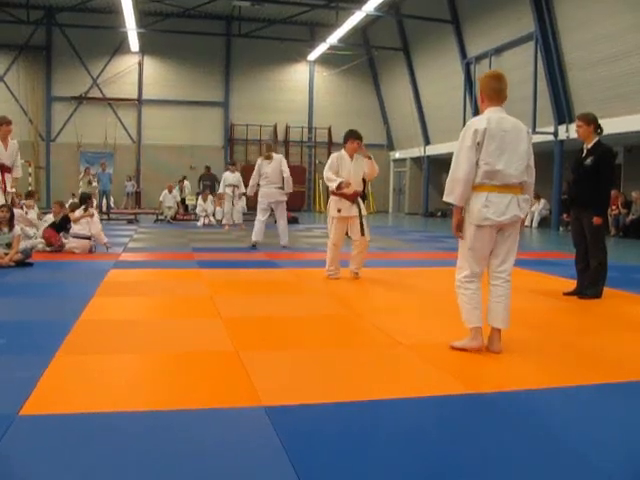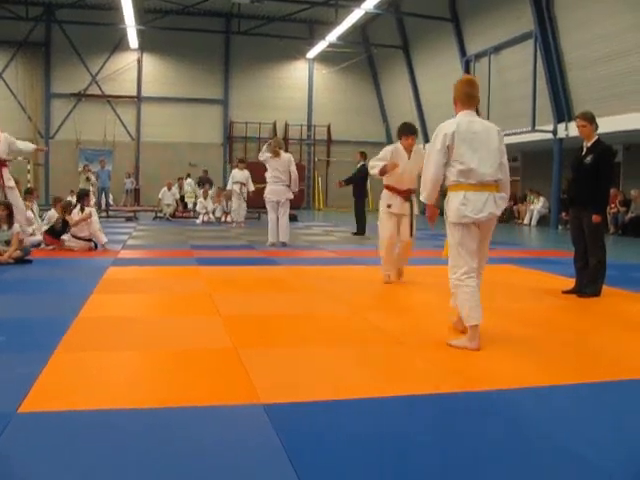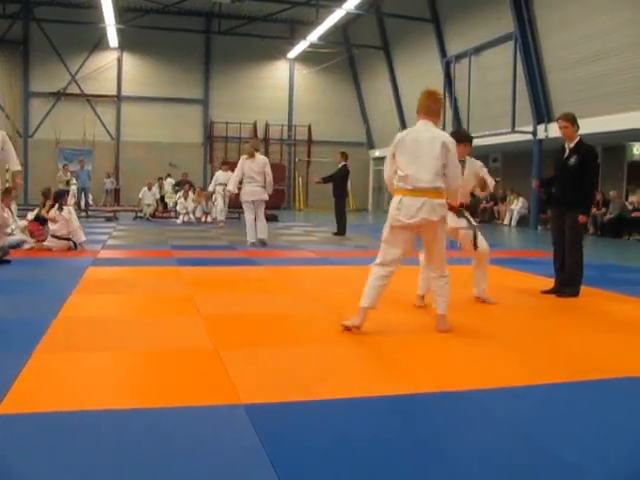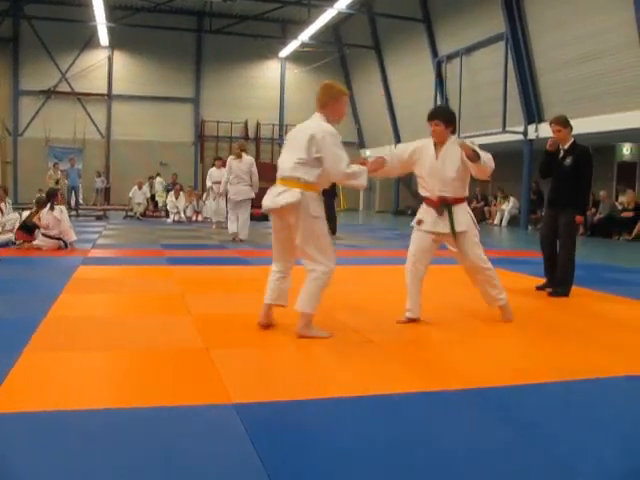
dt=0.7s
person 1, frame 1
left shoulder: (476, 125)
right shoulder: (521, 129)
left elbow: (463, 170)
right elbow: (529, 173)
left wrist: (457, 208)
right wrist: (521, 208)
left hip: (483, 203)
right hip: (511, 204)
left knee: (468, 273)
right knee: (502, 274)
left ankle: (475, 335)
right ankle: (495, 337)
person 1, frame 2
left shoulder: (448, 128)
right shoulder: (493, 130)
left elbow: (433, 169)
right elbow: (504, 171)
left wrist: (430, 203)
right wrist: (500, 203)
left hip: (462, 201)
right hip: (489, 201)
left knee: (463, 270)
right knee: (476, 267)
left ankle: (473, 334)
right ankle: (463, 319)
person 1, frame 3
left shoulder: (475, 165)
left elbow: (488, 186)
left wrist: (483, 182)
left hip: (461, 215)
left knee: (482, 251)
left ankle: (480, 292)
right ankle: (422, 292)
person 1, frame 4
left shoulder: (462, 147)
right shoulder: (417, 149)
left elbow: (486, 168)
right elbow: (394, 159)
left wrist: (473, 155)
right wrist: (380, 162)
left hip: (456, 213)
right hip: (428, 213)
left knee: (476, 262)
right knee: (414, 264)
left ankle: (500, 302)
right ankle: (412, 312)
person 2, frame 1
left shoulder: (361, 159)
right shoulder: (336, 158)
left elbow: (371, 174)
right elbow: (328, 175)
left wrist: (367, 157)
right wrist: (340, 183)
left hip: (356, 203)
right hip: (339, 202)
left knee: (362, 238)
right knee: (335, 240)
left ankle: (356, 268)
right ankle: (332, 271)
person 2, frame 2
left shoulder: (420, 153)
right shoulder: (391, 150)
right elbow: (373, 164)
right wrist: (385, 167)
left hip: (408, 200)
right hip: (391, 198)
left knee: (407, 238)
right knee: (388, 237)
left ankle: (398, 266)
right ankle: (388, 271)
person 2, frame 3
left shoulder: (401, 138)
right shoulder: (446, 141)
left elbow: (390, 178)
right elbow: (454, 183)
right wrist: (446, 198)
left hip: (403, 205)
right hip: (432, 206)
left knee: (384, 264)
right knee: (438, 266)
left ankle: (360, 317)
right ankle: (442, 318)
person 2, frame 4
left shoulder: (299, 129)
right shoulder: (326, 132)
right elbow: (340, 172)
right wrist: (367, 168)
left hip: (282, 196)
right hip: (302, 200)
left knee: (282, 260)
right knee: (321, 263)
left ankle: (266, 314)
right ankle: (305, 324)
person 3, frame 1
left shoulder: (604, 151)
right shoulder: (581, 153)
left elbow: (606, 185)
left wrist: (600, 212)
right wrist: (569, 208)
left hip: (593, 210)
right hip: (578, 209)
left knee: (595, 250)
right knee: (581, 250)
left ankle: (594, 288)
right ankle: (582, 285)
person 3, frame 2
left shoulder: (604, 150)
right shoulder: (580, 151)
left elbow: (606, 183)
left wrist: (599, 211)
right wrist: (569, 206)
left hip: (592, 208)
right hip: (576, 207)
left knee: (594, 248)
right knee: (579, 248)
left ankle: (593, 287)
right ankle: (580, 284)
person 3, frame 3
left shoulder: (587, 151)
right shoulder: (562, 151)
left elbow: (590, 183)
left wrist: (585, 211)
right wrist: (542, 184)
left hip: (576, 208)
right hip: (558, 205)
left knee: (572, 247)
right knee: (559, 247)
left ankle: (571, 287)
right ankle: (560, 284)
person 3, frame 4
left shoulder: (581, 152)
right shoulder: (554, 152)
left elbow: (586, 184)
right elbow: (543, 174)
left wrist: (582, 211)
right wrist: (549, 152)
left hip: (570, 207)
right hip: (553, 204)
left knee: (566, 247)
right knee: (546, 241)
left ankle: (562, 286)
right ankle: (552, 279)
